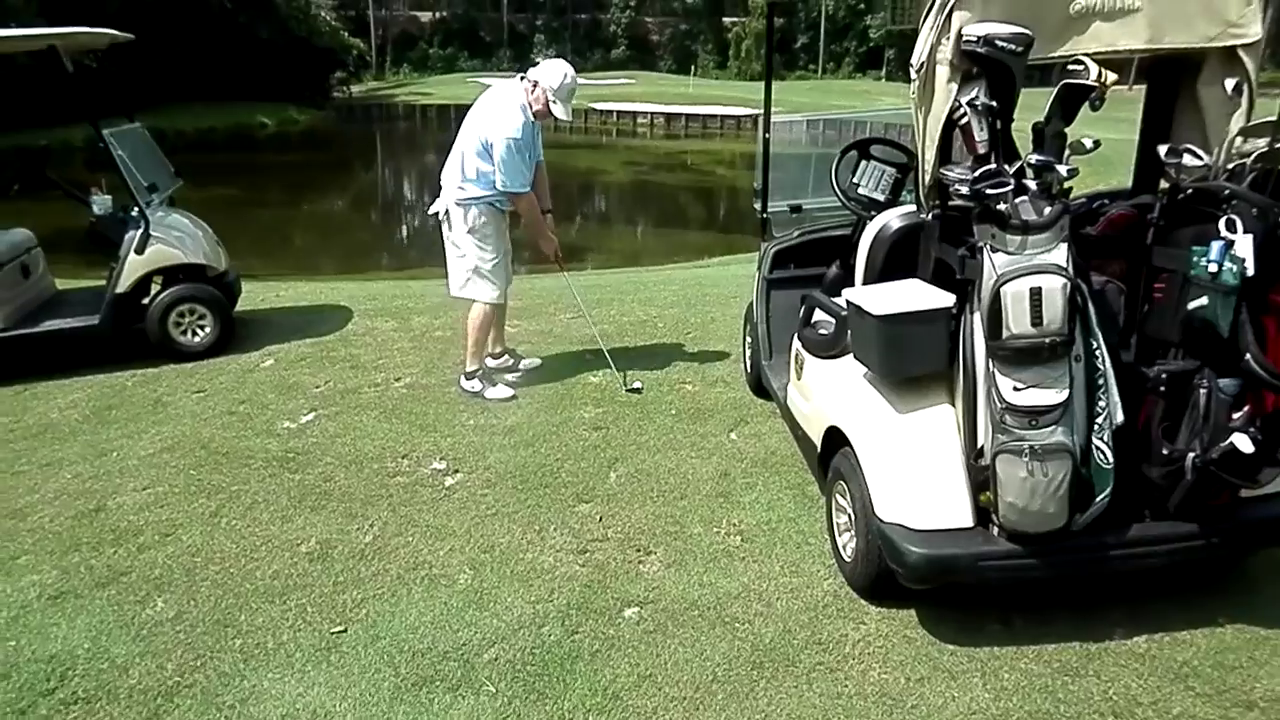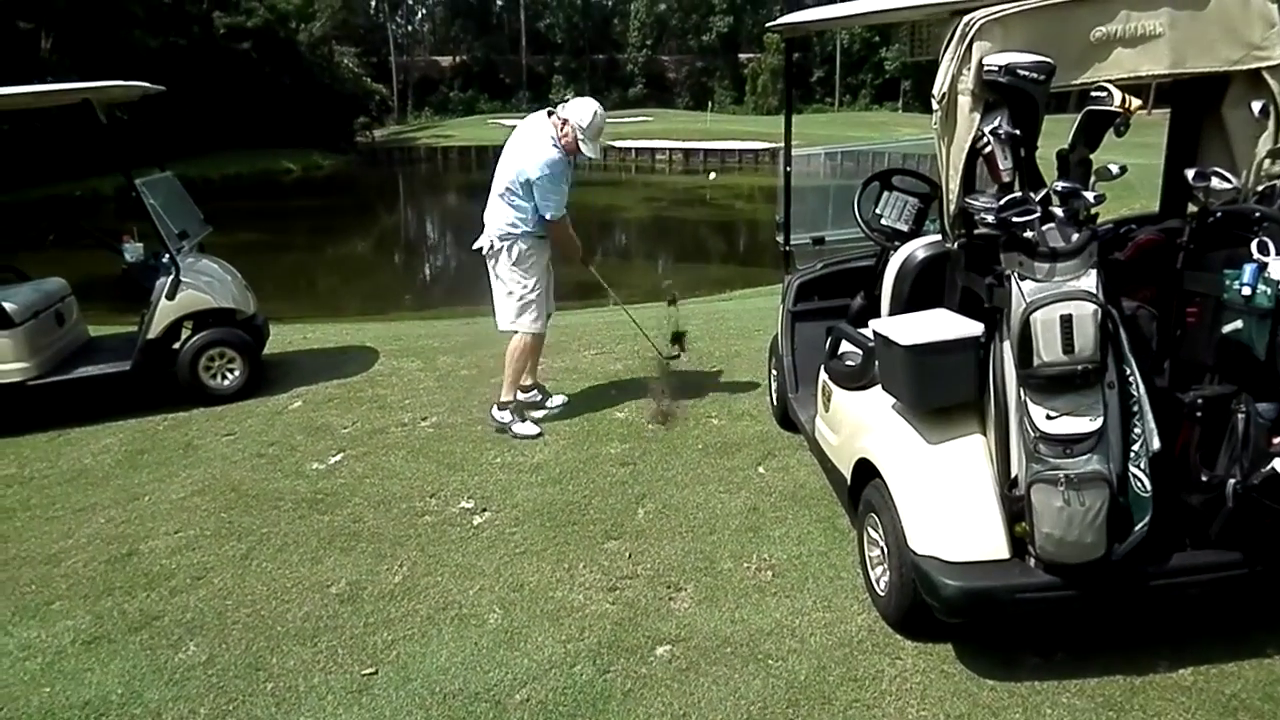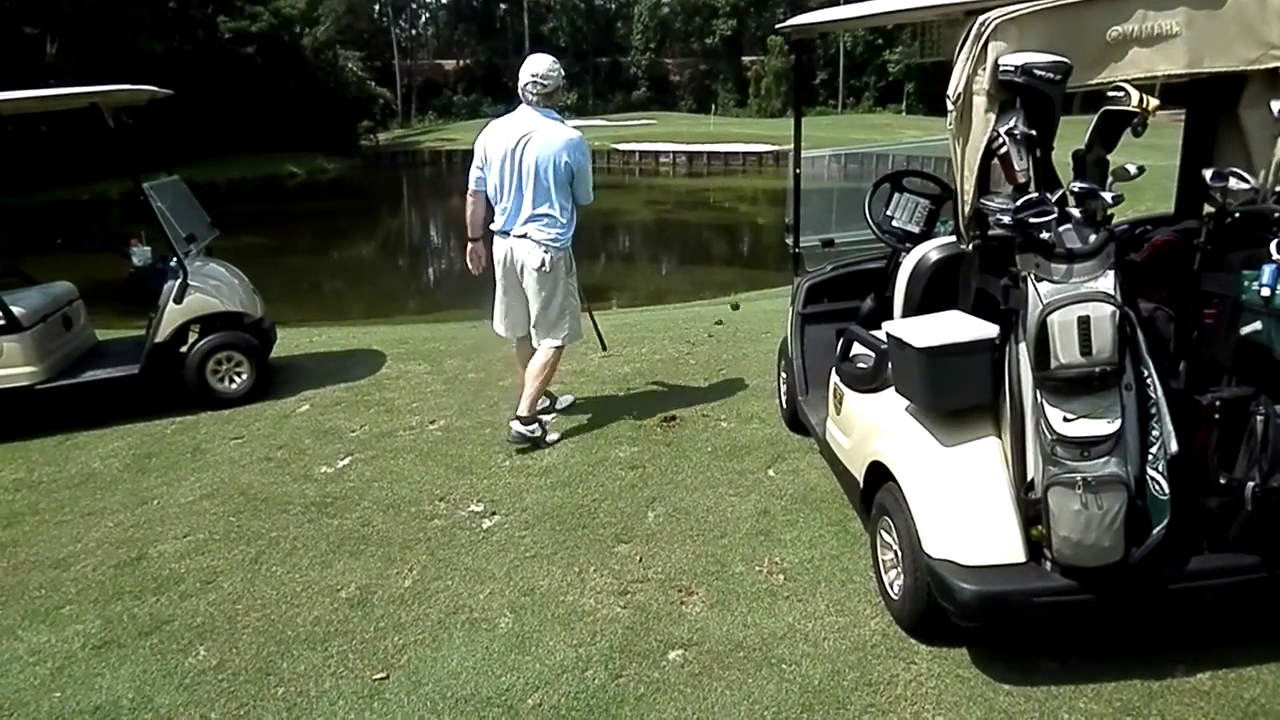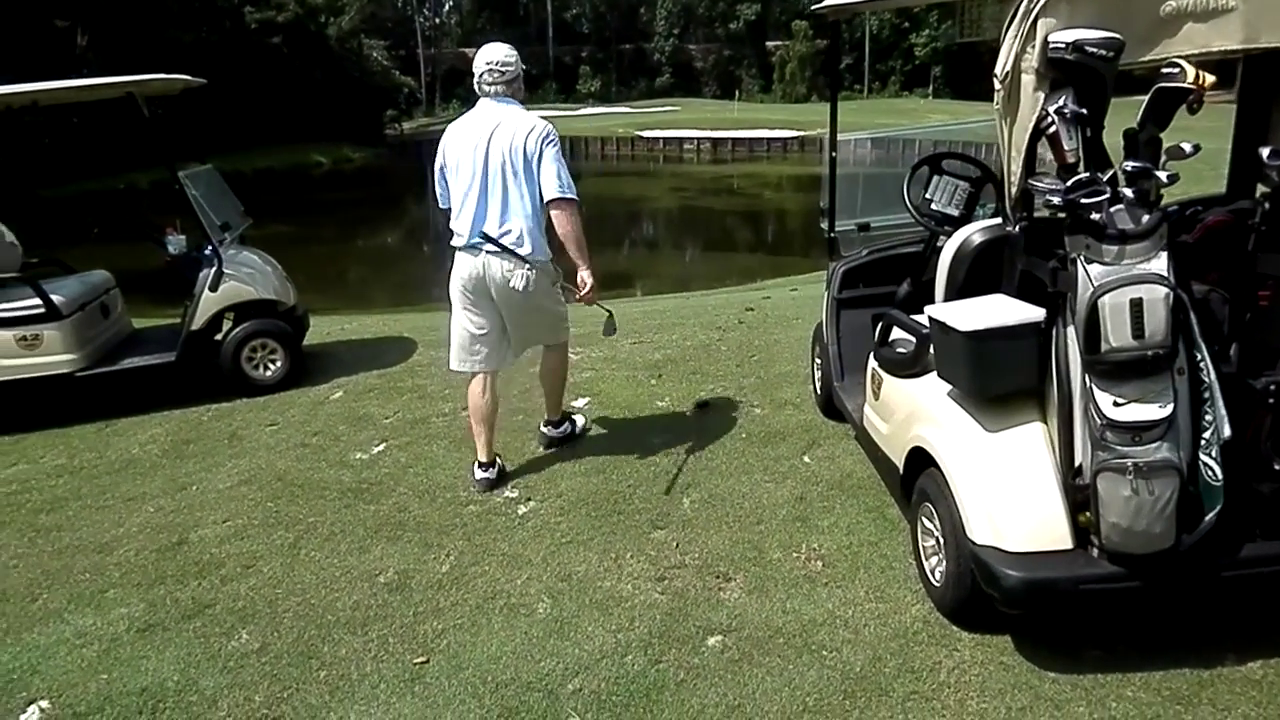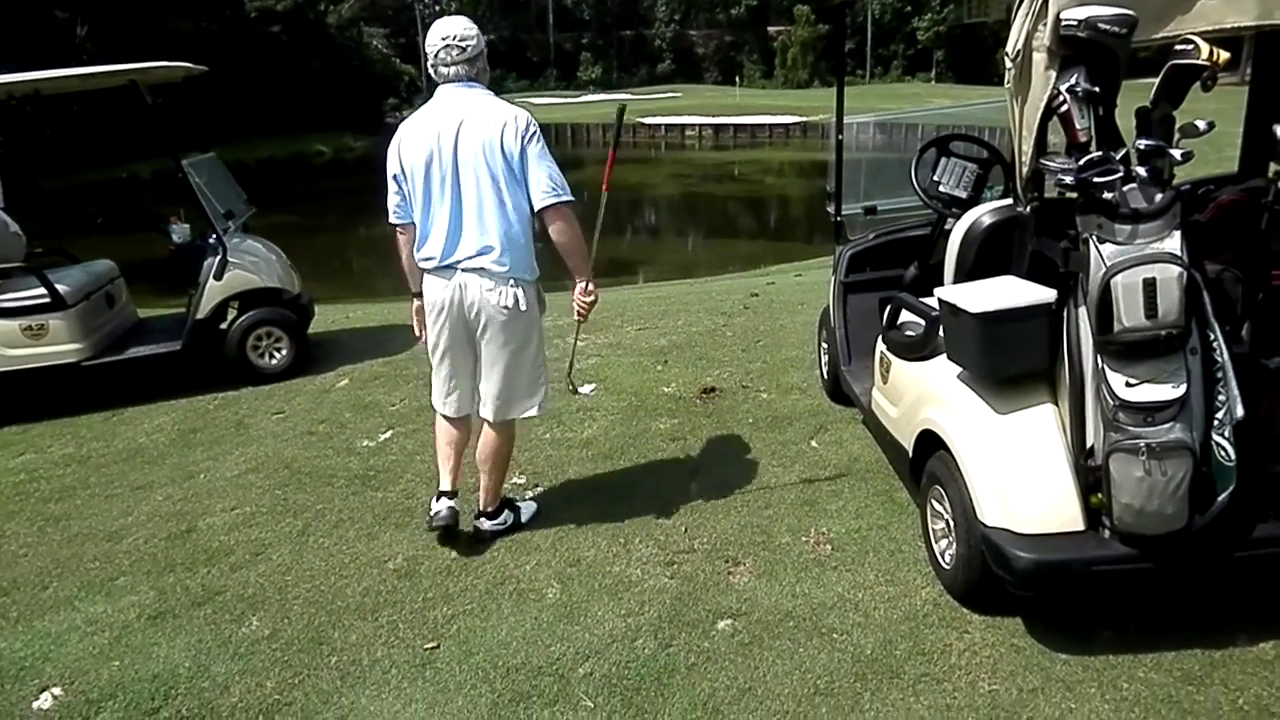
dt=1s
person 1, frame 1
left shoulder: (521, 101)
right shoulder: (509, 124)
left elbow: (536, 163)
right elbow: (518, 192)
left wrist: (547, 214)
right wrist: (542, 236)
left hip: (487, 204)
right hip: (471, 208)
left knee: (499, 284)
right knee: (487, 291)
left ankle: (497, 355)
right ankle: (472, 374)
person 1, frame 2
left shoulder: (539, 122)
right shoulder: (547, 159)
right elbow: (556, 221)
left wrist: (563, 239)
right wrist: (573, 248)
left hip: (520, 237)
right hip: (513, 242)
left knee: (536, 317)
right knee: (528, 323)
left ankle: (527, 388)
right ankle: (504, 406)
person 1, frame 3
left shoulder: (493, 132)
right shoulder: (570, 140)
left elbow: (475, 194)
right elbow: (581, 201)
left wrist: (474, 239)
left hip: (504, 244)
right hip: (547, 249)
left knee: (523, 332)
right knee: (552, 338)
left ankle: (539, 398)
right ankle: (524, 420)
person 1, frame 4
left shoulder: (453, 134)
right shoulder: (536, 129)
right elbow: (561, 206)
right wrist: (583, 266)
left hip: (468, 264)
right hip: (522, 265)
left knee: (480, 368)
right knee: (555, 338)
left ankle: (486, 464)
right ankle: (555, 422)
person 1, frame 5
left shoulder: (408, 132)
right shoulder: (512, 122)
left elbow: (403, 227)
right elbow: (555, 212)
left wrist: (417, 294)
right wrist: (582, 278)
left hip: (439, 285)
right hip: (502, 284)
left knee: (452, 397)
right knee: (499, 406)
left ankle: (445, 495)
right ankle: (492, 512)
